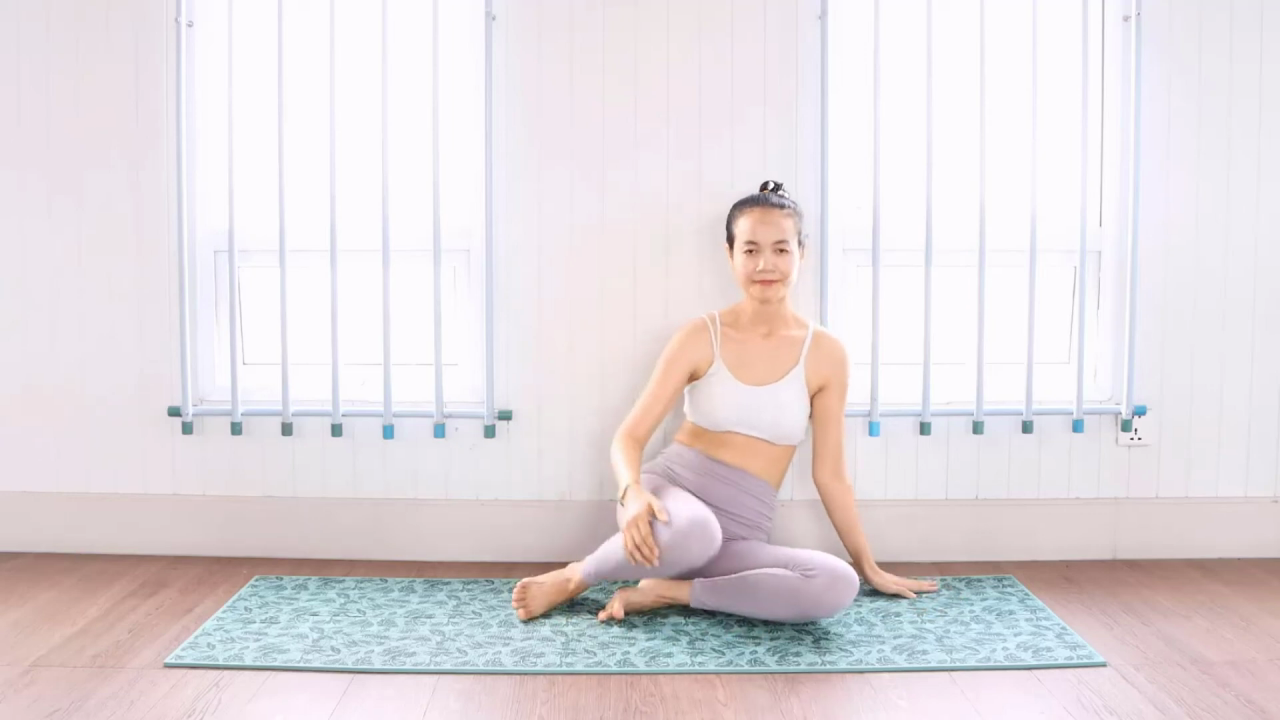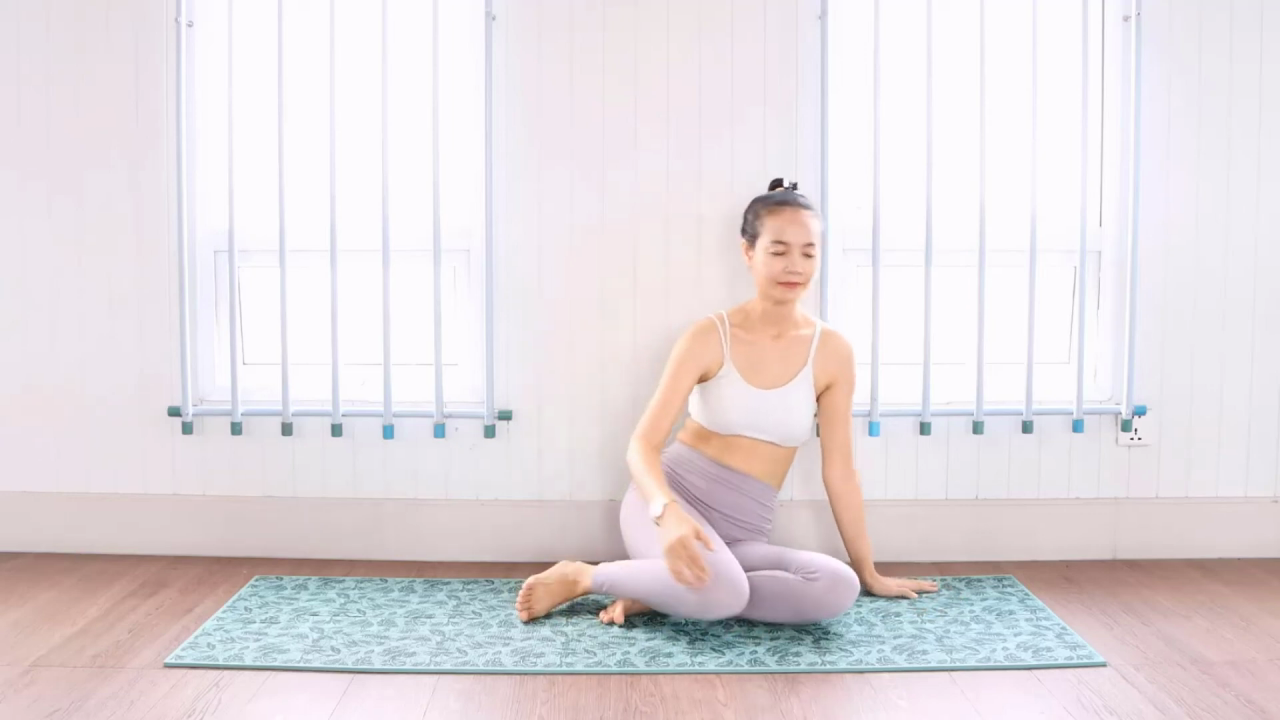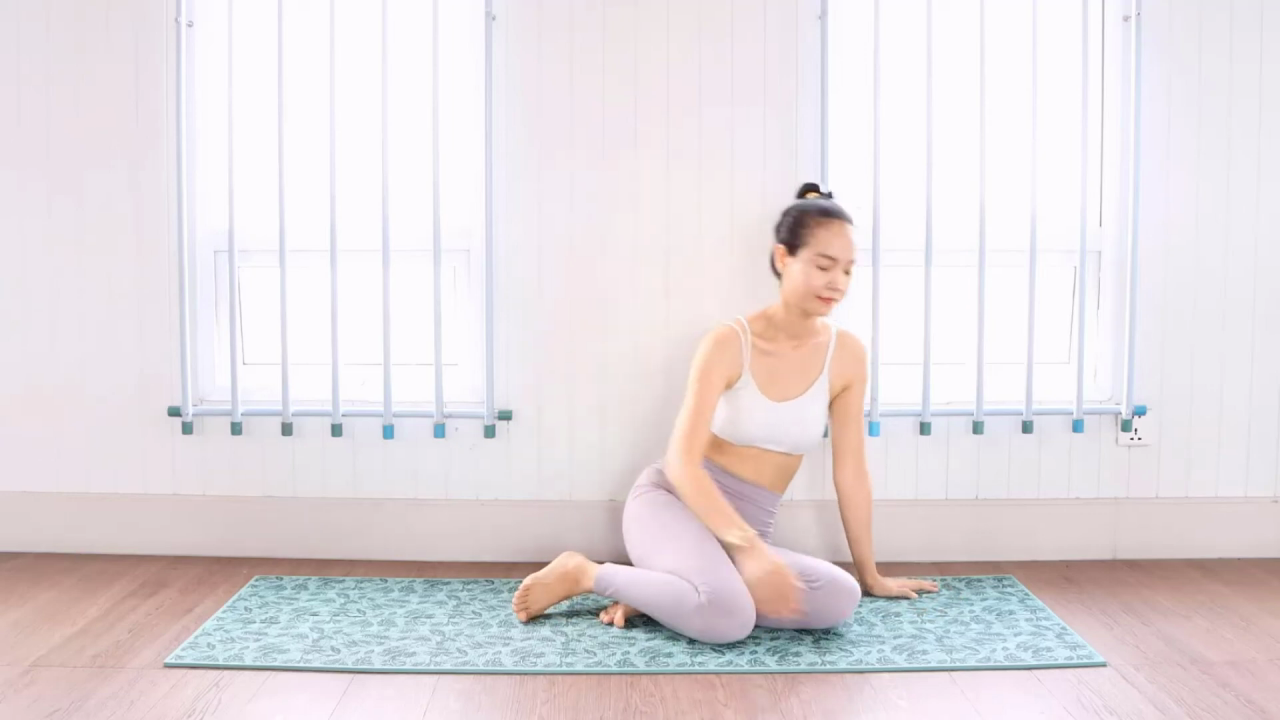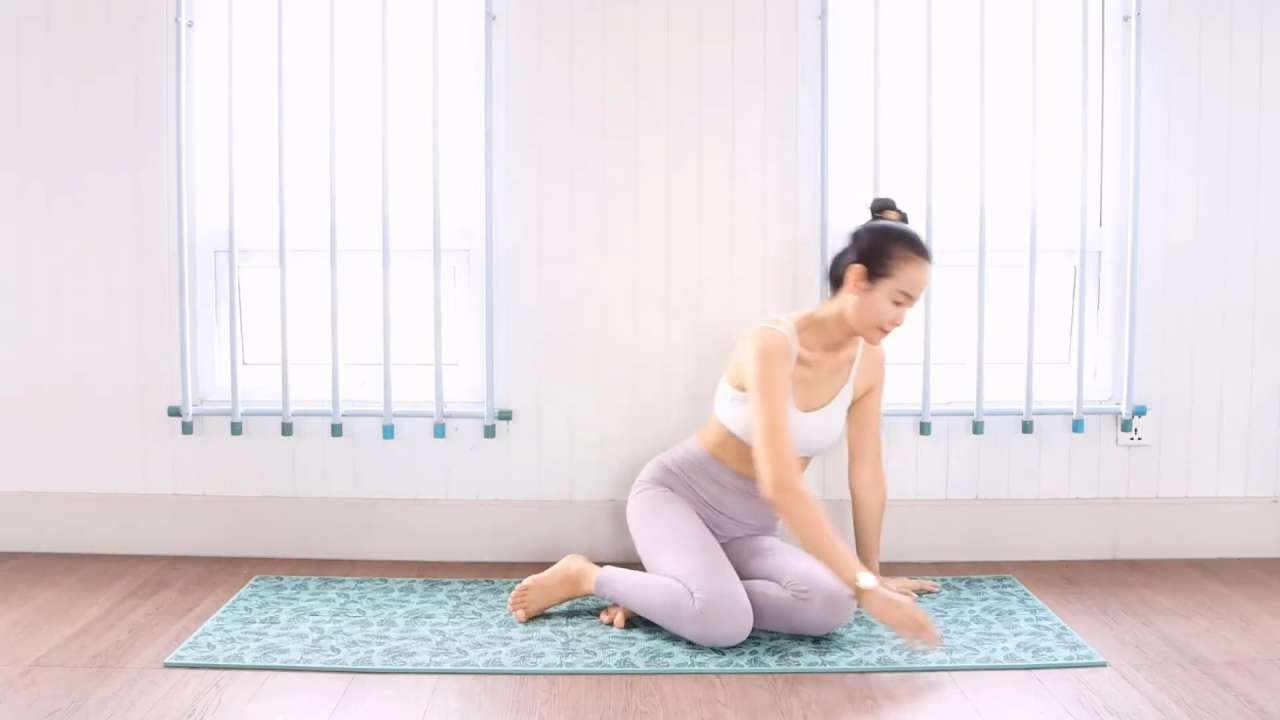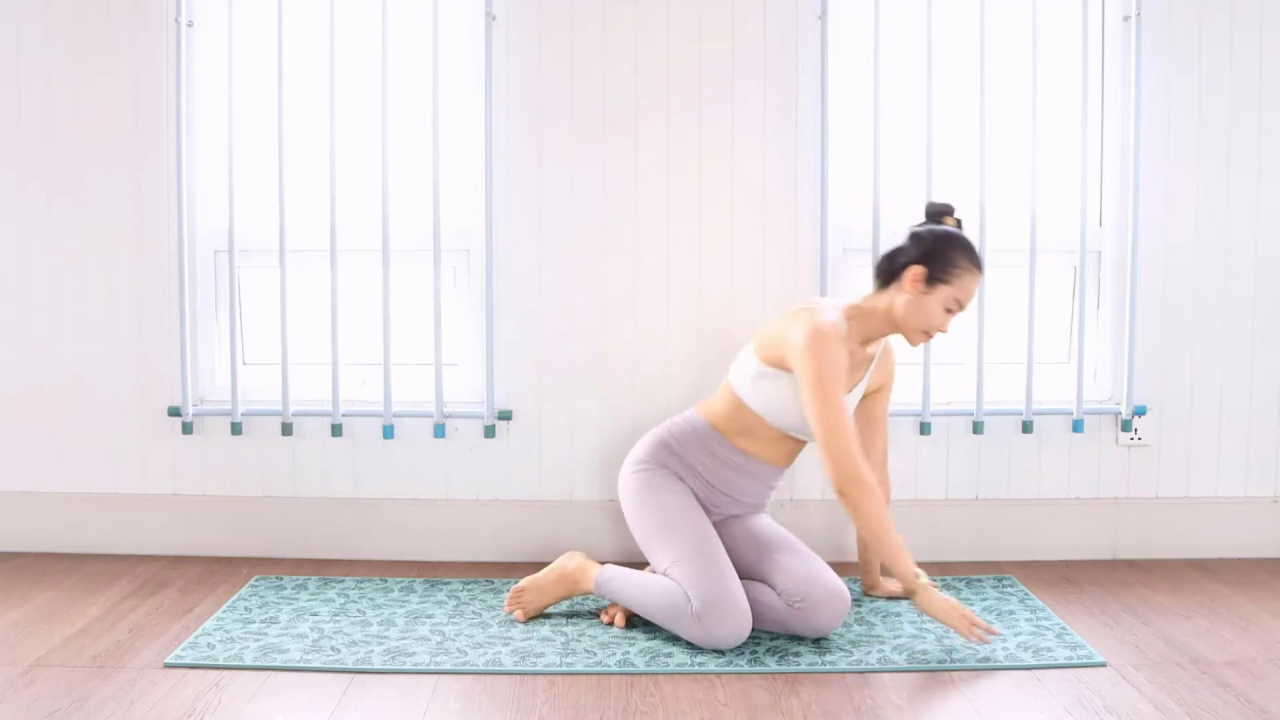
dt=0.2s
person 1, frame 1
left shoulder: (826, 354)
right shoulder: (701, 337)
left elbow: (830, 474)
right elbow: (628, 437)
left wrist: (869, 569)
right wrist: (633, 492)
left hip: (739, 538)
right hip: (671, 498)
left knee: (838, 586)
right knee: (694, 531)
left ankle: (664, 591)
right ankle: (574, 577)
person 1, frame 2
left shoulder: (833, 352)
right shoulder: (709, 337)
left elbow: (839, 473)
right elbow: (643, 445)
left wrist: (868, 572)
right wrist: (667, 513)
left hip: (740, 534)
right hip: (671, 502)
left knee: (838, 589)
right knee: (719, 591)
left ankle: (661, 587)
right ankle: (583, 578)
person 1, frame 3
left shoulder: (847, 356)
right shoulder: (729, 344)
left elbow: (851, 474)
right elbow: (680, 462)
left wrist: (869, 575)
right wrist: (749, 550)
left hip: (745, 527)
right hip: (669, 502)
left knee: (838, 597)
right knee: (727, 617)
left ankle: (653, 588)
right ankle: (585, 574)
person 1, frame 4
left shoulder: (868, 364)
right shoulder: (771, 348)
left elbow: (867, 478)
right elbow: (780, 486)
left wrist: (870, 576)
right wrist: (865, 584)
left hip: (747, 531)
right hip: (674, 495)
left knee: (832, 607)
right knee: (724, 622)
left ankle: (665, 590)
right ankle: (584, 575)
person 1, frame 5
left shoulder: (880, 358)
right shoulder: (817, 334)
left elbow: (871, 474)
right elbow: (848, 480)
left wrist: (873, 575)
right wrist: (918, 587)
left hip: (737, 508)
right hip: (665, 472)
left knee: (827, 611)
right knee: (723, 627)
left ankle: (675, 577)
right ankle: (585, 572)
